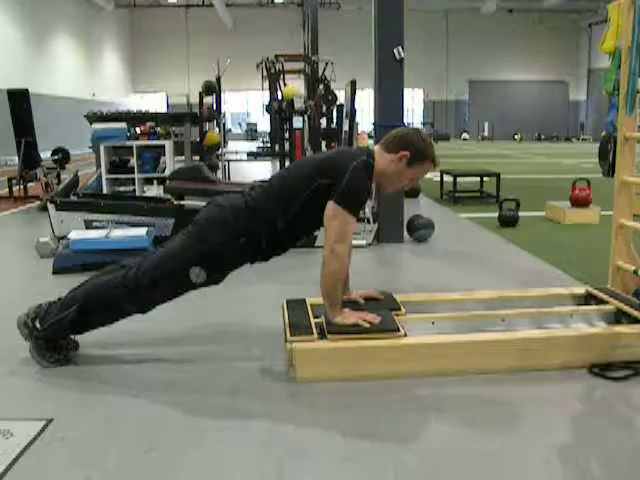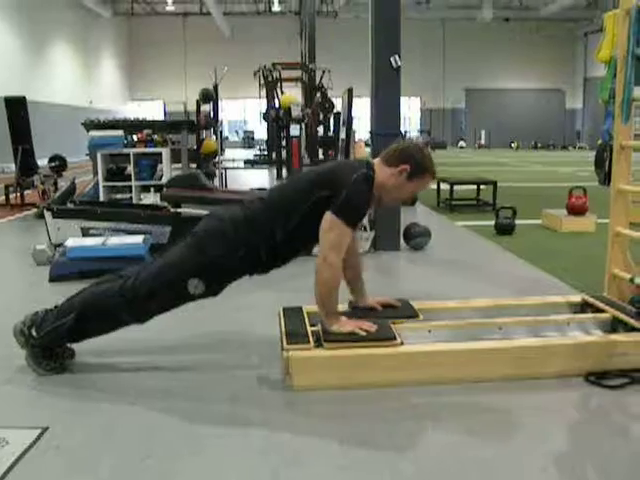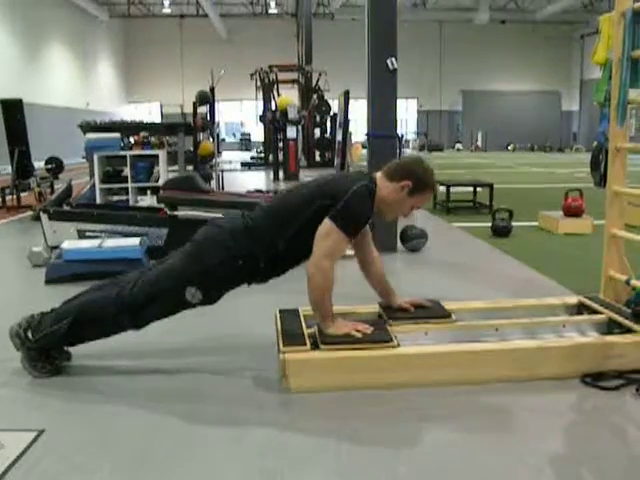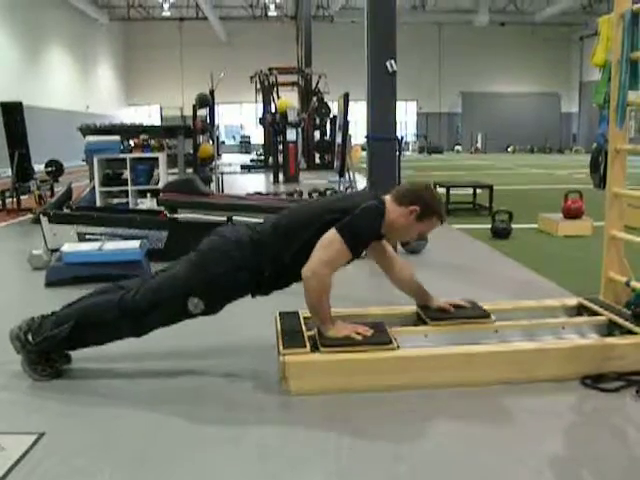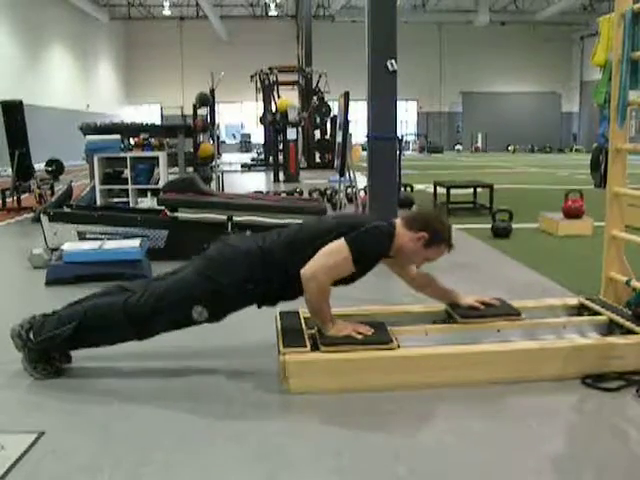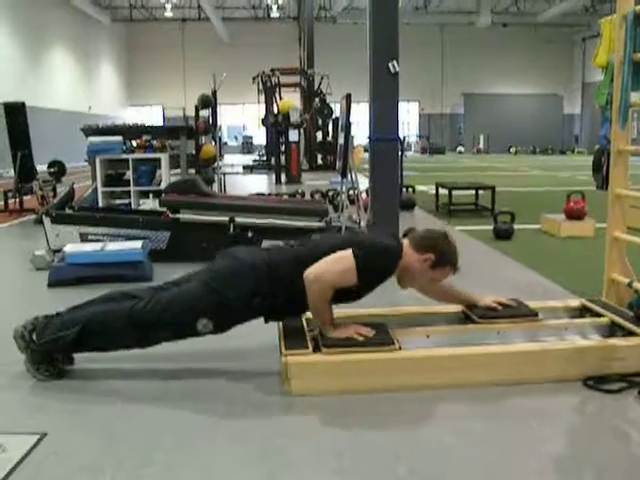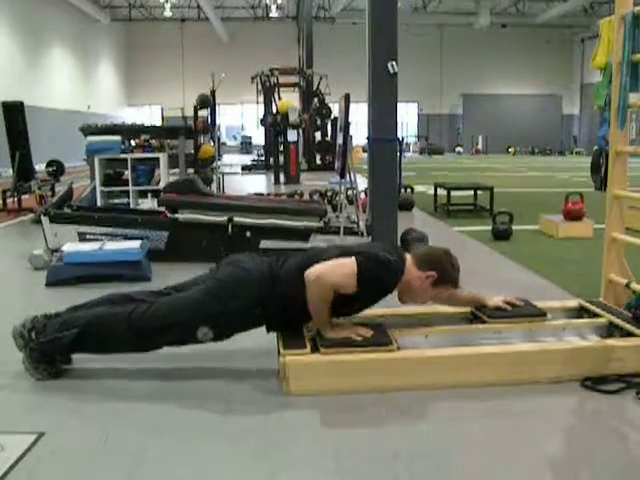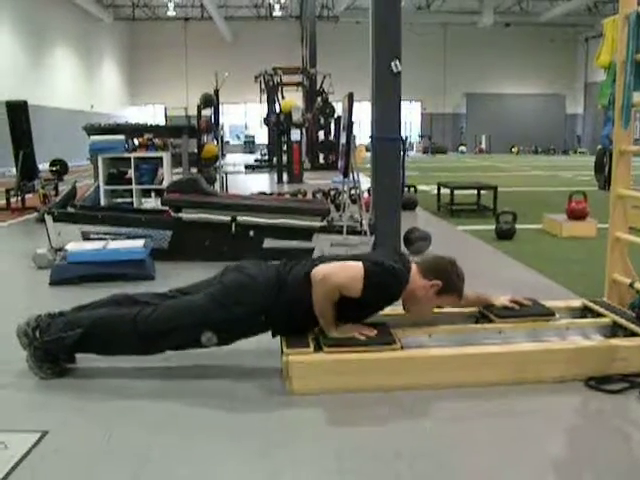
dt=0.3s
person 1, frame 1
left shoulder: (355, 165)
right shoulder: (357, 174)
left elbow: (339, 241)
right elbow: (335, 248)
left wrist: (346, 291)
right wrist: (335, 312)
left hip: (231, 222)
right hip: (230, 234)
left knee: (143, 277)
right knee: (140, 287)
left ankle: (50, 318)
right ankle: (44, 326)
person 1, frame 2
left shoulder: (356, 178)
right shoulder: (357, 186)
left elbow: (347, 247)
right elbow: (329, 259)
left wrist: (361, 297)
right wrist: (331, 320)
left hip: (230, 232)
right hip: (229, 246)
left knee: (140, 286)
right knee: (138, 297)
left ankle: (47, 327)
right ankle: (40, 333)
person 1, frame 3
left shoulder: (359, 193)
right shoulder: (359, 197)
left elbow: (367, 254)
right elbow: (320, 265)
left wrist: (392, 300)
right wrist: (328, 323)
left hip: (229, 242)
right hip: (227, 255)
left knee: (137, 291)
right knee: (133, 303)
left ankle: (43, 328)
right ankle: (36, 335)
person 1, frame 4
left shoulder: (371, 212)
right shoulder: (367, 216)
left elbow: (393, 265)
right elbow: (314, 272)
left wrist: (430, 302)
right wrist: (328, 326)
left hip: (234, 249)
right hip: (232, 266)
left knee: (140, 298)
right knee: (137, 310)
left ankle: (46, 331)
right ankle: (38, 338)
person 1, frame 5
left shoulder: (382, 234)
right shoulder: (378, 238)
left elbow: (414, 277)
right elbow: (313, 274)
left wrist: (458, 298)
right wrist: (329, 325)
left hip: (239, 257)
right hip: (237, 274)
left knee: (145, 298)
right knee: (140, 314)
left ankle: (47, 328)
right ankle: (40, 336)
person 1, frame 6
left shoulder: (390, 250)
right shoulder: (384, 255)
left elbow: (430, 286)
right elbow: (316, 277)
left wrist: (475, 300)
right wrist: (330, 328)
left hip: (247, 267)
right hip: (244, 288)
left knee: (150, 304)
right knee: (146, 322)
left ankle: (51, 329)
right ankle: (44, 339)
person 1, frame 7
left shoulder: (395, 261)
right shoulder: (384, 271)
left elbow: (440, 290)
right elbow: (317, 277)
left wrist: (483, 300)
right wrist: (327, 328)
left hip: (248, 276)
right hip: (246, 295)
left knee: (151, 308)
right knee: (144, 326)
left ankle: (49, 327)
right ankle: (43, 338)
person 1, frame 8
left shoulder: (401, 267)
right shoulder: (390, 280)
left elbow: (446, 291)
right elbow: (324, 276)
left wrist: (491, 299)
right wrist: (332, 328)
left hip: (254, 281)
right hip: (252, 303)
left knee: (155, 310)
right knee: (149, 329)
left ankle: (54, 325)
right ankle: (49, 337)
